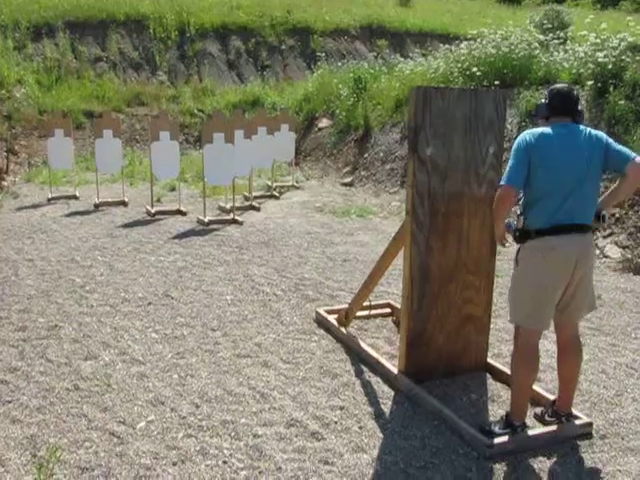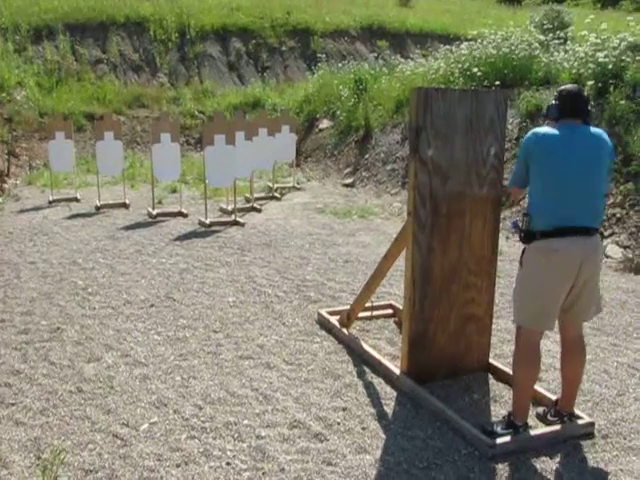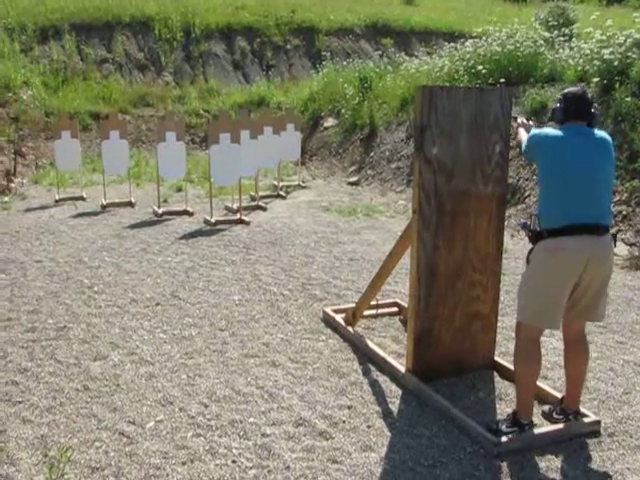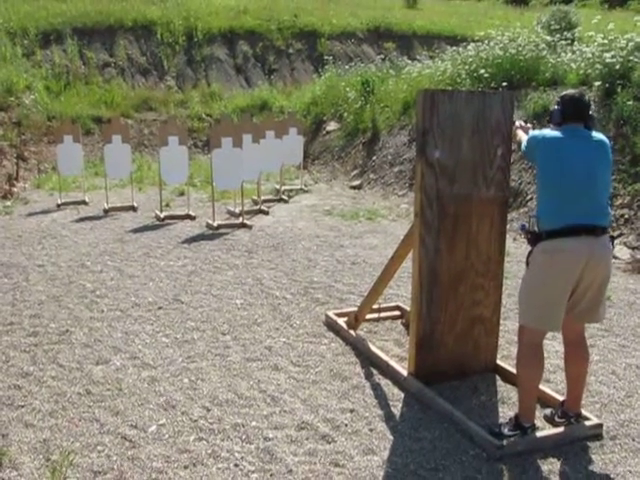
dt=0.4s
person 1, frame 1
left shoulder: (531, 140)
right shoulder: (596, 140)
left elbow: (506, 194)
left wrist: (499, 227)
right wrist: (603, 204)
left hip: (542, 246)
right hip: (582, 244)
left knee: (526, 335)
right knee: (569, 331)
left ankle: (516, 420)
right ankle: (562, 409)
person 1, frame 2
left shoulder: (537, 139)
right shoulder: (602, 142)
left elbow: (514, 192)
right elbow: (601, 191)
left hip: (548, 248)
right hip: (589, 246)
left knee: (528, 335)
right knee: (572, 331)
left ankle: (518, 420)
right ankle: (564, 409)
person 1, frame 3
left shoulder: (544, 139)
right shoulder: (604, 143)
left elbow: (526, 146)
left wrist: (522, 130)
left hip: (558, 246)
right hip: (600, 246)
left knee: (528, 332)
right knee: (575, 329)
left ankle: (522, 417)
right ankle: (569, 407)
person 1, frame 4
left shoulder: (543, 140)
right shoulder: (601, 144)
left elbow: (526, 145)
left wrist: (521, 131)
left hip: (557, 248)
right hip: (598, 247)
left knee: (530, 335)
right knee: (574, 331)
left ankle: (524, 421)
right ankle: (571, 410)
